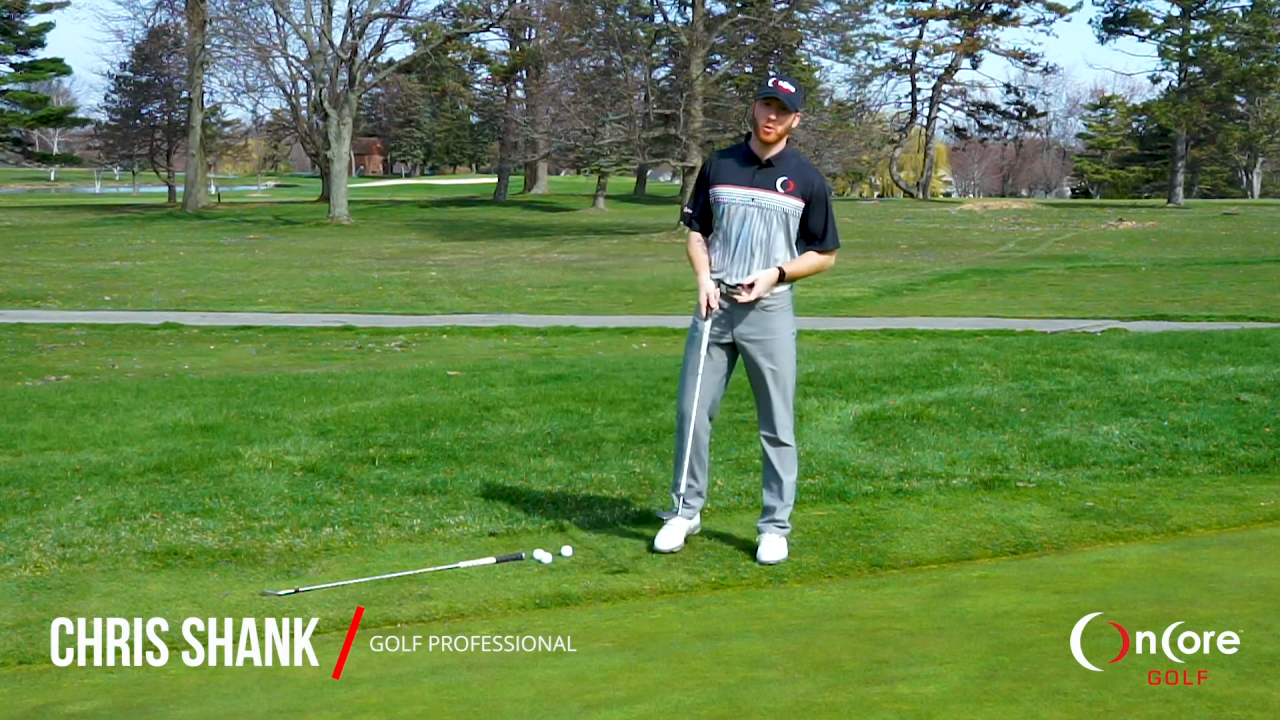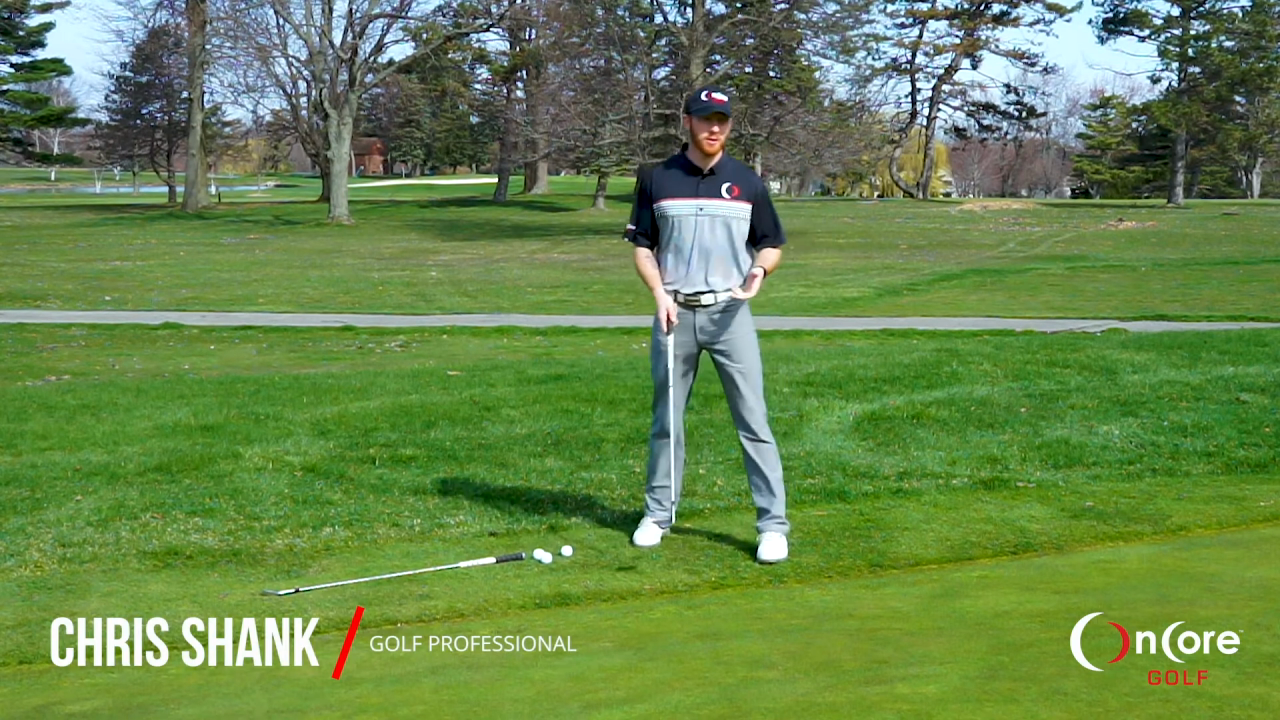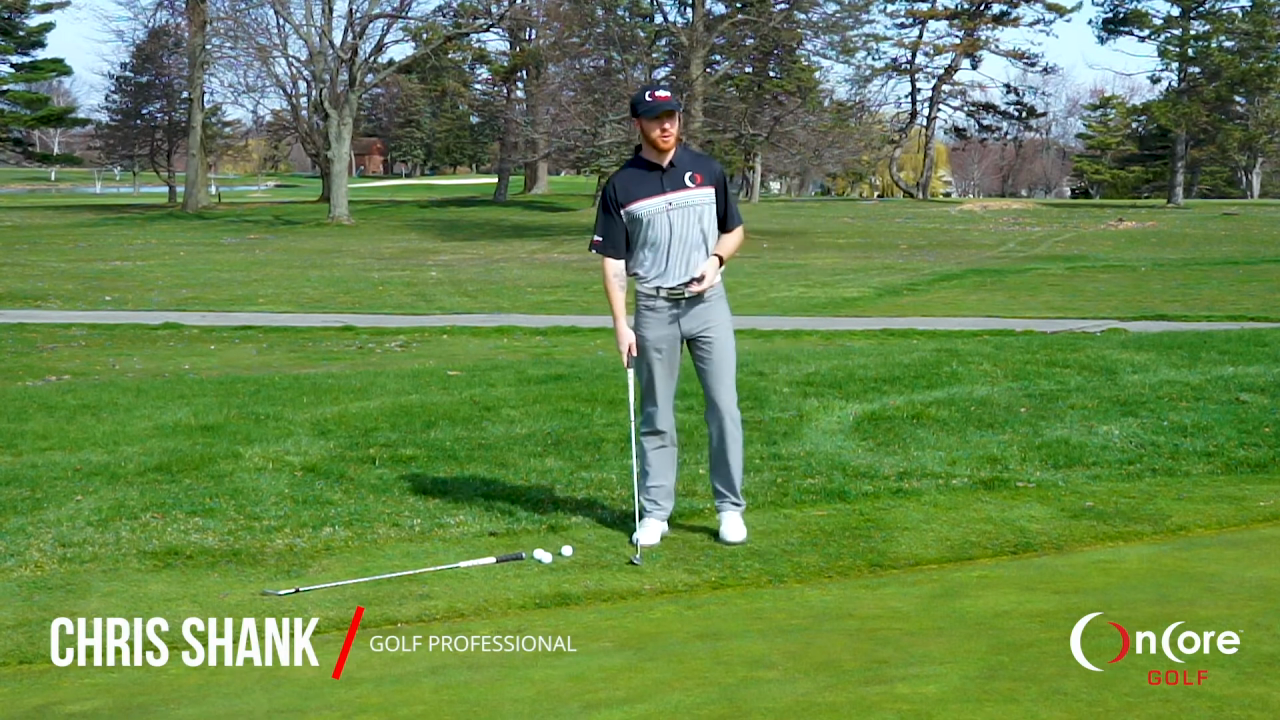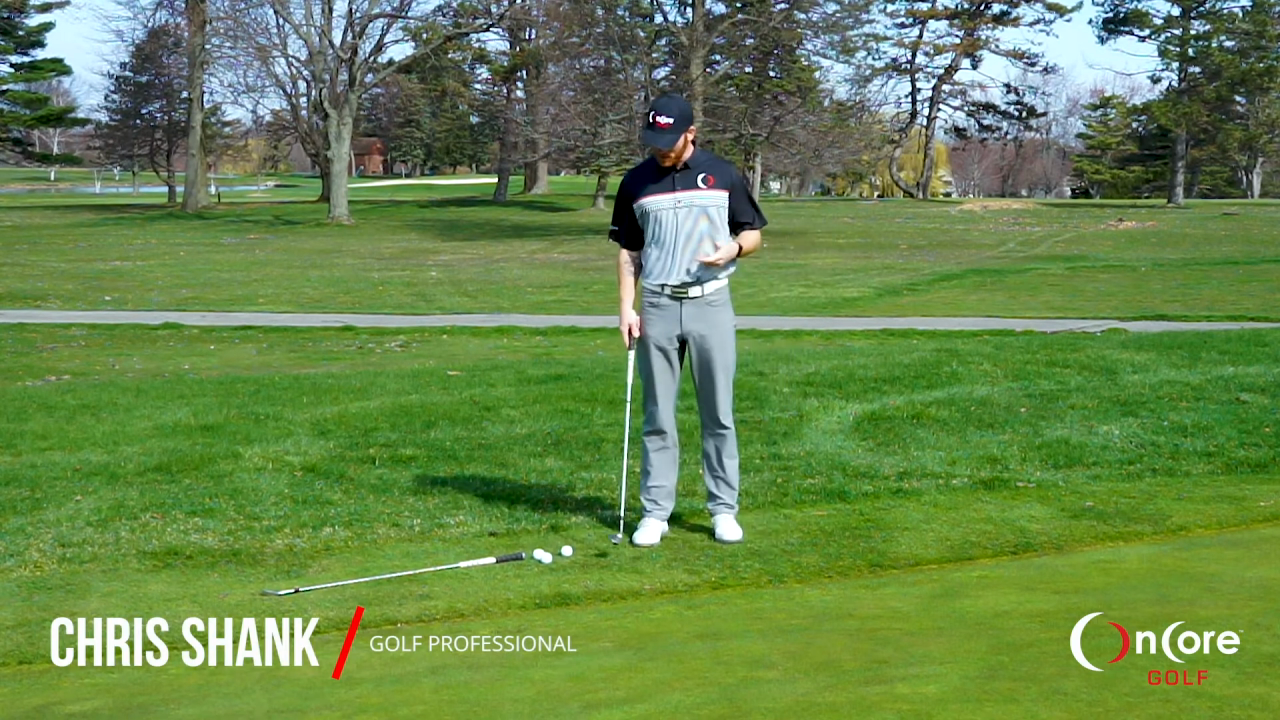
dt=0.5s
person 1, frame 1
left shoulder: (807, 179)
right shoulder: (717, 166)
left elbow: (824, 254)
right elbow: (696, 232)
left wrist: (775, 273)
right wrist: (704, 277)
left hip: (770, 311)
right hip: (716, 307)
left knee: (776, 426)
right knee: (692, 410)
left ankle: (775, 527)
right ankle: (686, 510)
person 1, frame 2
left shoulder: (748, 182)
right shoulder: (656, 180)
left elbow: (772, 246)
right elbow: (642, 247)
left wrist: (759, 271)
right wrist: (659, 292)
left hip: (729, 314)
right hip: (676, 314)
left knee: (753, 420)
right knee: (666, 420)
left ankle: (773, 524)
right ankle: (658, 512)
person 1, frame 3
left shoulder: (708, 170)
right shoulder: (619, 186)
left elbow: (733, 230)
right elbow: (613, 261)
left wrist: (717, 260)
right wrist: (620, 324)
left hip: (707, 304)
right hip: (654, 309)
left knee: (722, 408)
right knee: (656, 416)
left ankle: (729, 506)
right ankle: (655, 512)
person 1, frame 4
left shoulder: (724, 174)
right shoulder: (635, 182)
left elbow: (753, 232)
right elbow: (628, 250)
left wrist: (735, 247)
right wrist: (626, 305)
left hip: (711, 304)
right hip: (658, 307)
left knee: (717, 413)
right knee: (658, 415)
left ankle: (723, 508)
right ankle: (655, 511)
